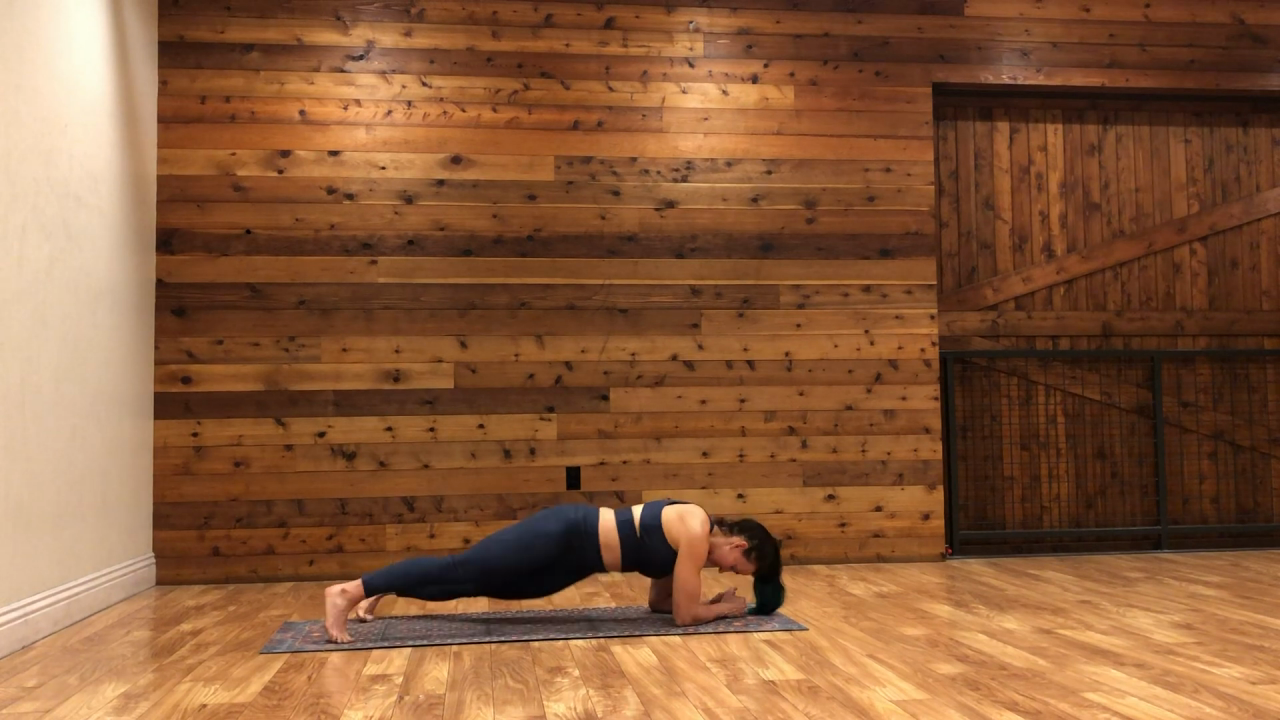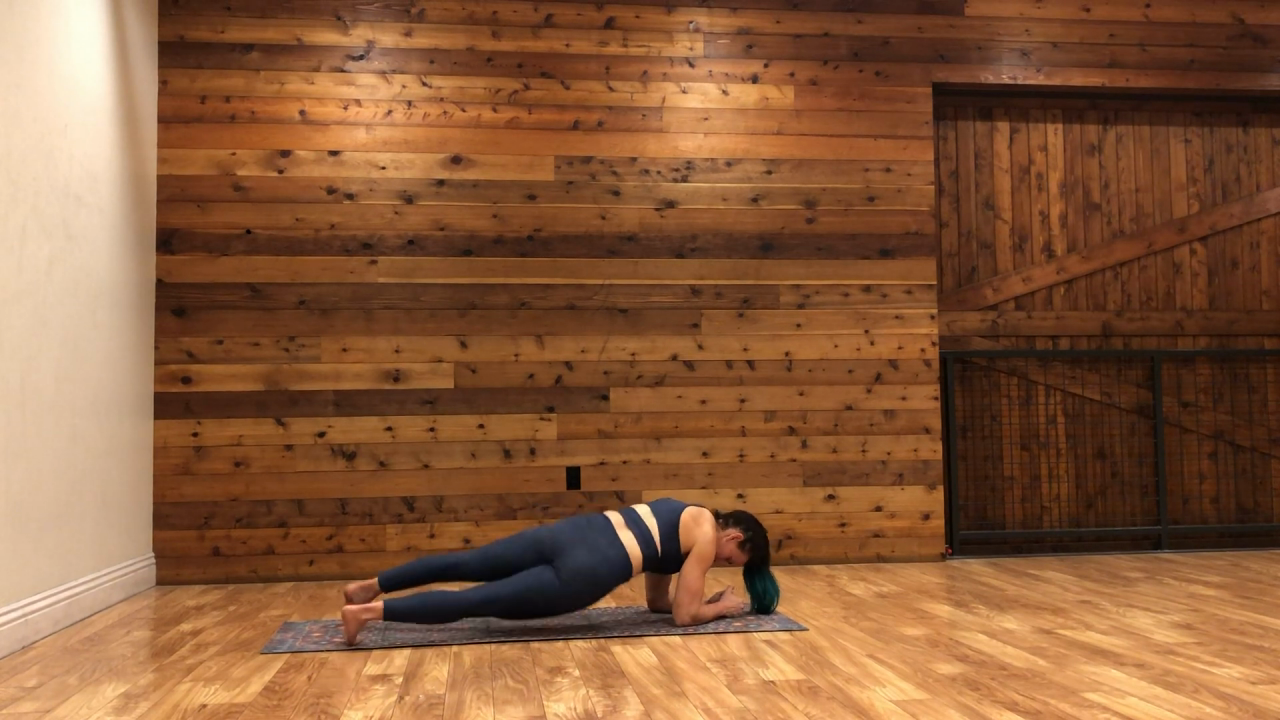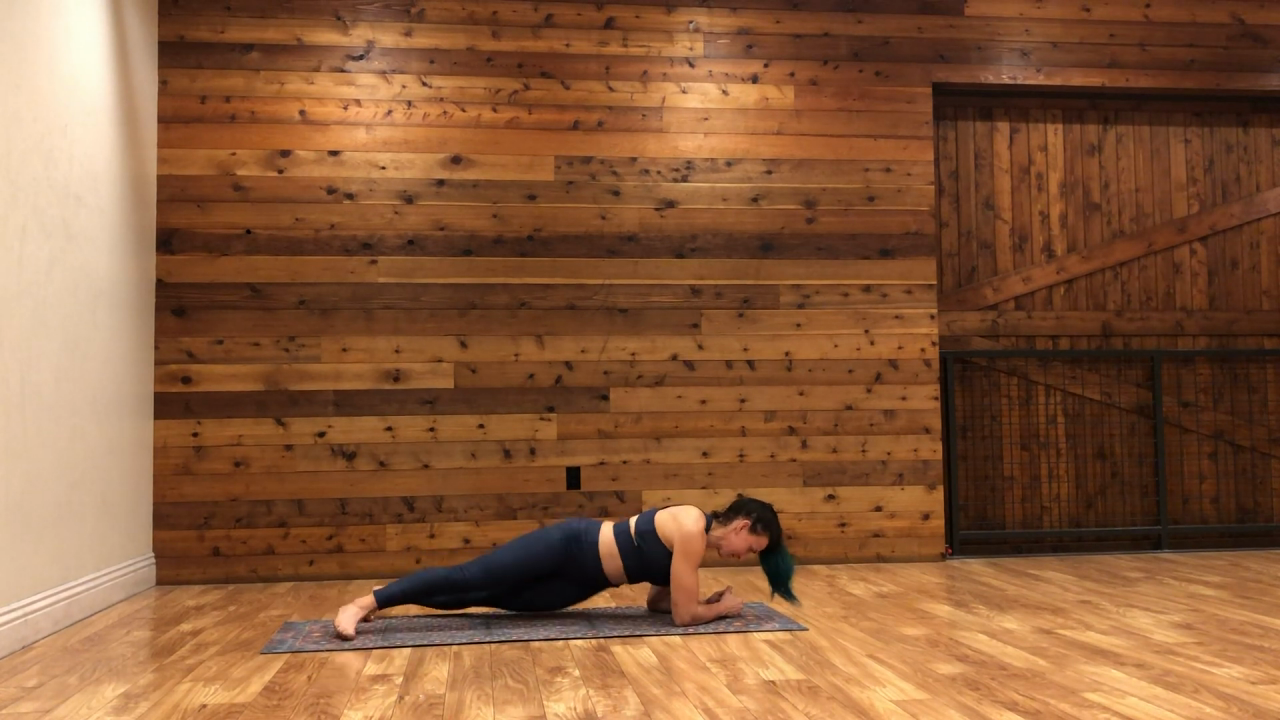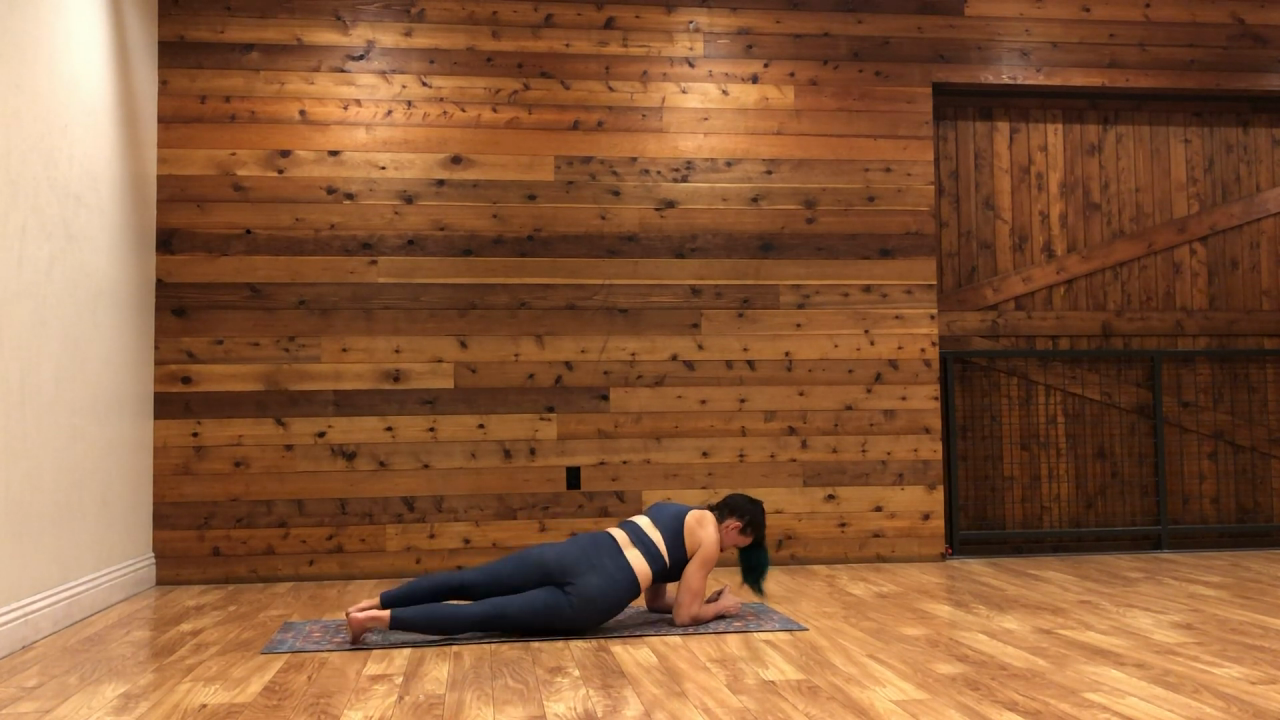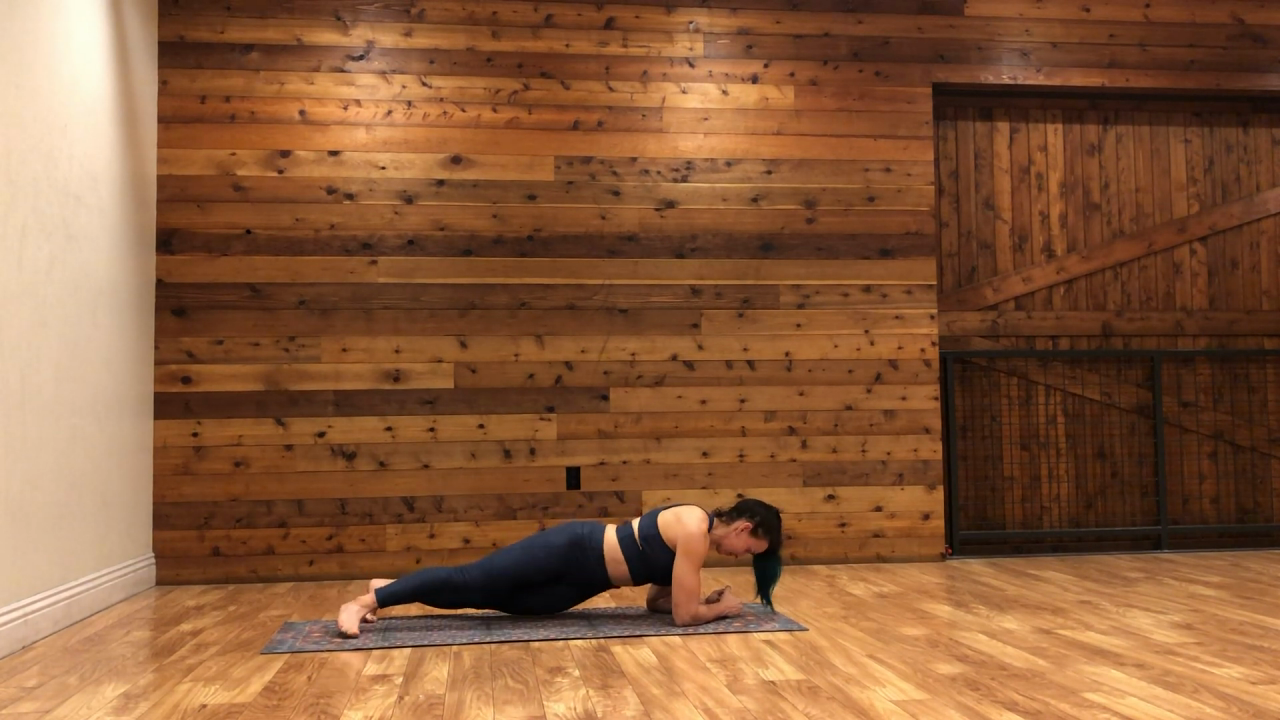
dt=1s
person 1, frame 1
left shoulder: (690, 536)
right shoulder: (695, 532)
left elbow: (660, 601)
right elbow: (685, 615)
left wrist: (712, 601)
right wrist: (724, 608)
left hip: (574, 556)
right hip: (565, 533)
left knee: (475, 585)
right knee: (458, 570)
left ankle: (379, 589)
right ankle: (348, 592)
person 1, frame 2
left shoulder: (679, 514)
right shoulder: (706, 535)
left elbow: (657, 599)
right elbow: (684, 615)
left wrist: (705, 599)
right wrist: (723, 607)
left hip: (570, 531)
right hip: (586, 570)
left knee: (463, 564)
right knee: (475, 601)
left ankle: (366, 587)
right ankle: (368, 612)
person 1, frame 3
left shoulder: (697, 537)
right shoulder: (691, 530)
left elbow: (659, 601)
right elbow: (683, 615)
left wrist: (706, 601)
right wrist: (721, 607)
left hip: (585, 576)
right hip: (570, 546)
left knee: (486, 596)
right knee: (470, 579)
left ankle: (383, 597)
right ankle: (365, 603)
person 1, frame 4
left shoulder: (677, 513)
right shoulder: (709, 536)
left elbow: (656, 599)
right elbow: (683, 615)
left wrist: (702, 599)
right wrist: (719, 607)
left hip: (575, 551)
right hip: (591, 595)
left knee: (464, 583)
right knee: (478, 615)
left ankle: (371, 602)
right ankle: (375, 618)
person 1, frame 5
left shoulder: (695, 529)
right shoulder: (694, 531)
left elbow: (658, 600)
right elbow: (683, 615)
left wrist: (704, 599)
right wrist: (720, 607)
left hip: (583, 579)
right hip: (569, 551)
left knee: (483, 597)
right knee: (469, 580)
left ankle: (385, 588)
right ankle: (368, 599)
